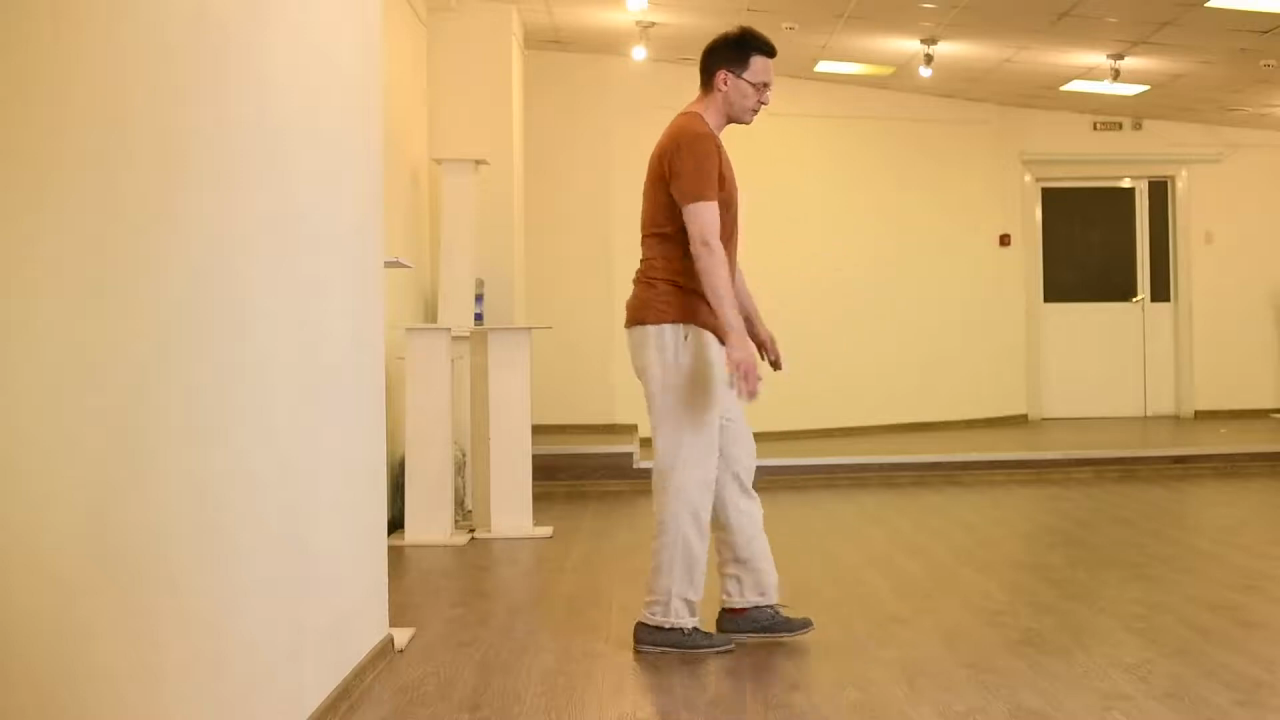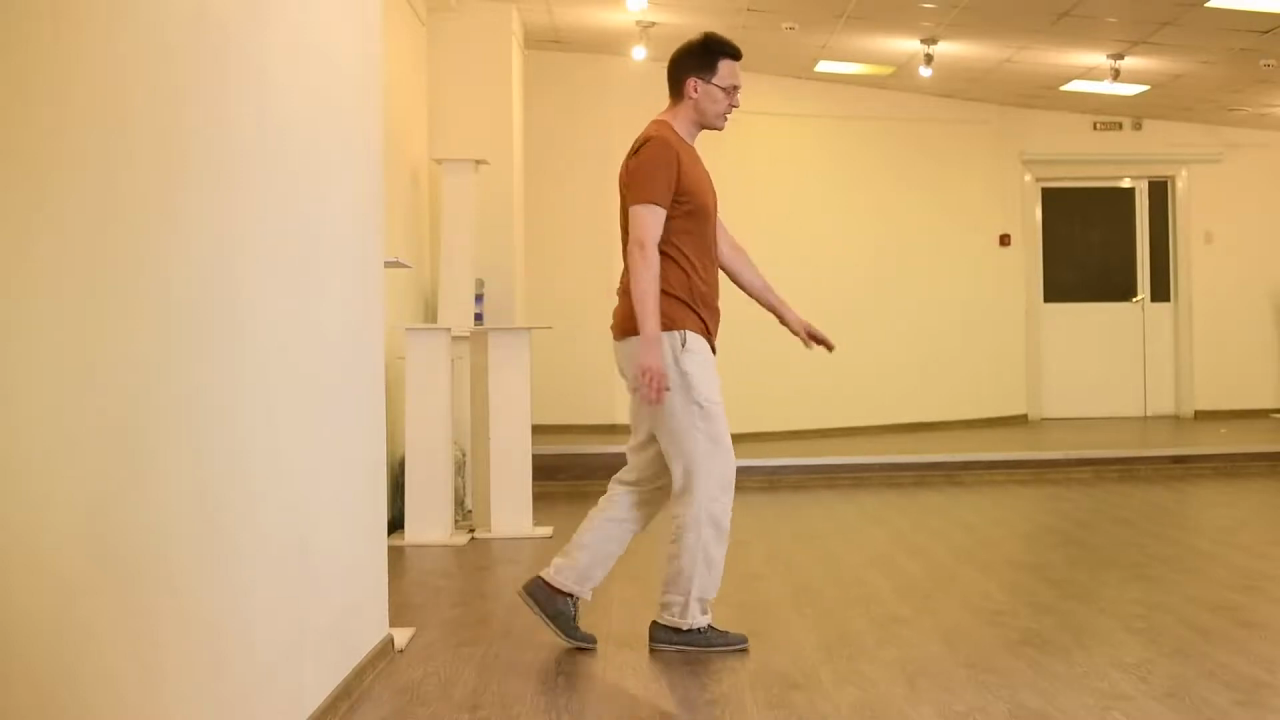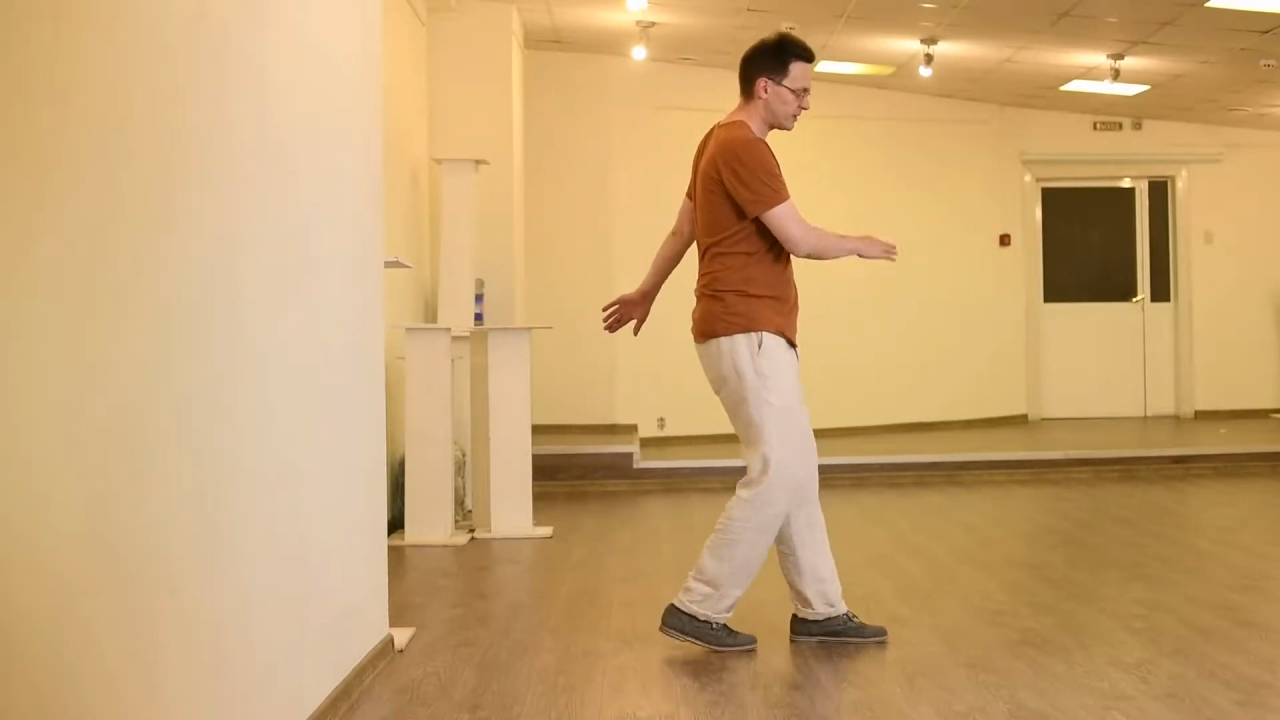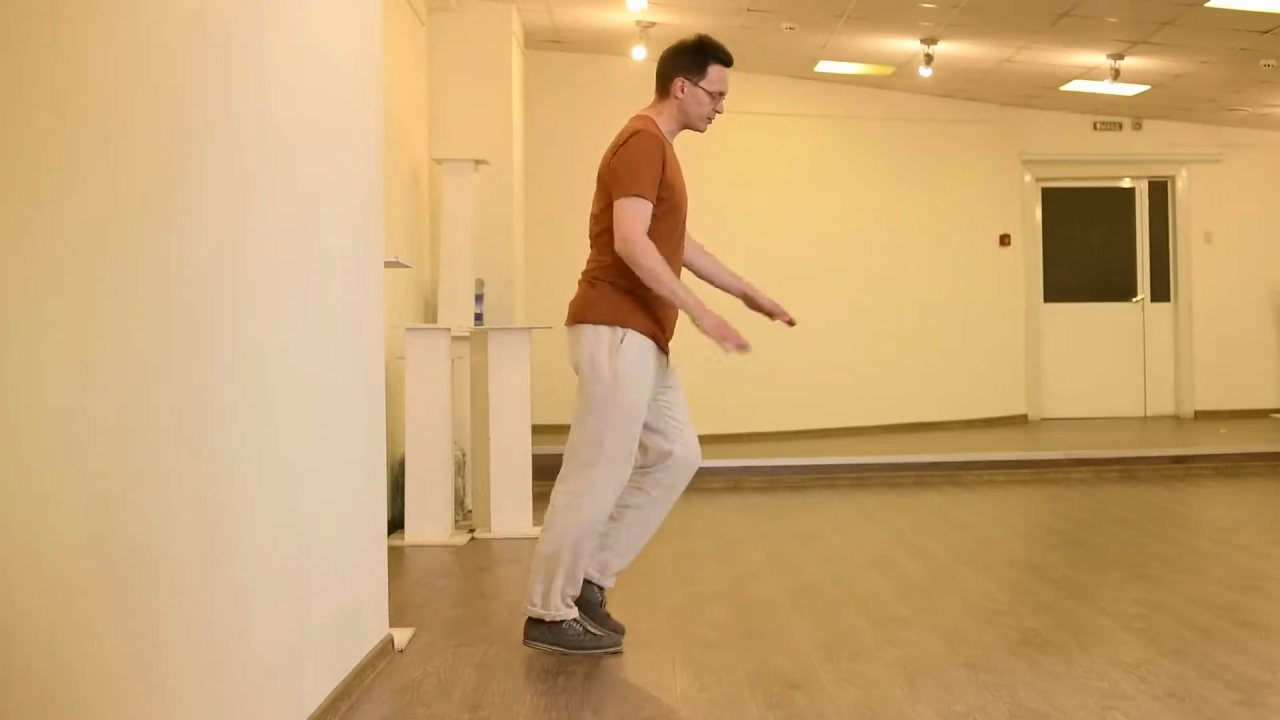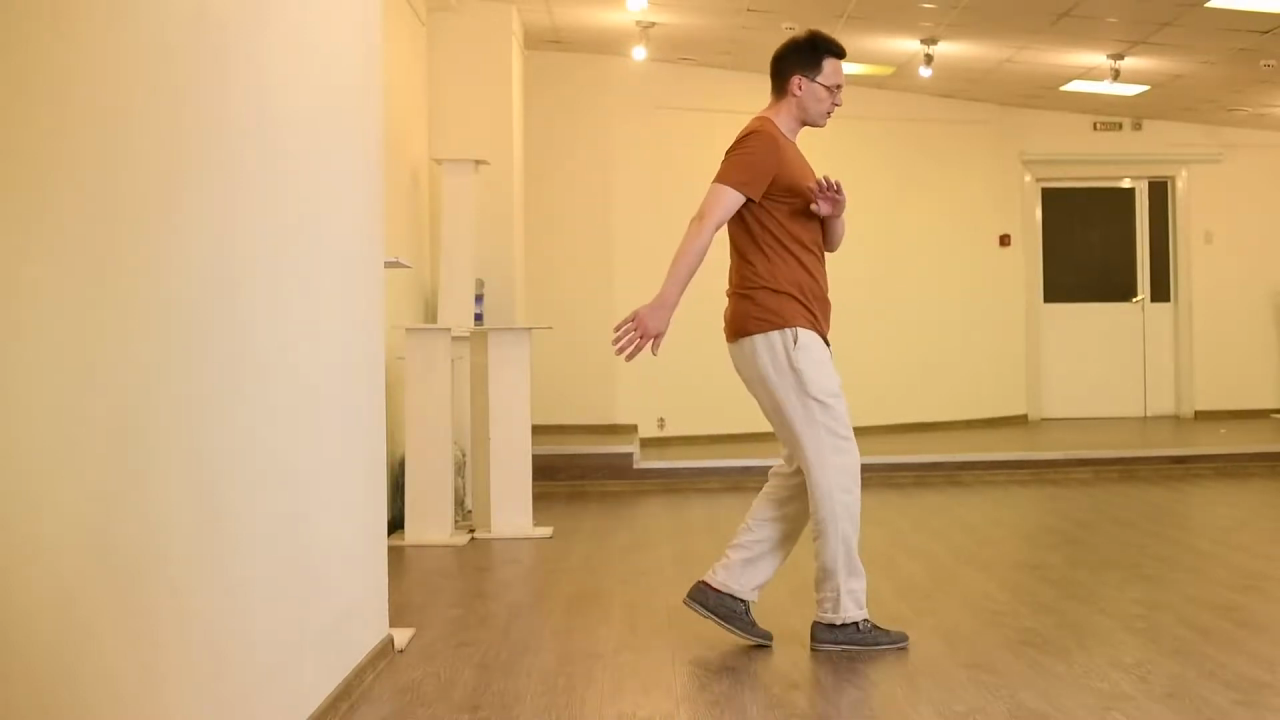
dt=1s
person 1, frame 1
left shoulder: (698, 139)
right shoulder: (694, 140)
left elbow: (720, 247)
right elbow: (706, 245)
left wrist: (753, 323)
right wrist: (735, 334)
left hip: (693, 332)
right hip: (676, 330)
left knee: (733, 464)
right knee: (692, 473)
left ankle: (747, 602)
right ankle: (666, 620)
person 1, frame 2
left shoulder: (683, 153)
right shoulder: (658, 147)
left elbow: (721, 247)
right elbow: (643, 249)
left wrist: (786, 314)
right wrist: (648, 339)
left hip: (672, 340)
right hip: (668, 338)
left knee: (647, 476)
right knee: (709, 473)
left ankle: (560, 584)
right ankle: (683, 619)
person 1, frame 3
left shoulder: (723, 141)
right shoulder: (743, 148)
left elbow: (683, 228)
right elbow: (800, 240)
left wrist: (647, 292)
right wrist: (859, 246)
left hip: (749, 334)
right hip: (747, 334)
left knee: (796, 472)
right knee: (776, 474)
left ankle: (820, 608)
right ankle: (698, 608)
person 1, frame 4
left shoulder: (659, 149)
right shoulder: (641, 142)
left elbow: (677, 245)
right elbow: (632, 242)
left wrist: (749, 292)
right wrist: (699, 312)
left hip: (639, 338)
right hip: (617, 332)
left knee: (678, 455)
right knee: (598, 471)
left ankle: (588, 579)
right ankle: (549, 612)
person 1, frame 5
left shoulder: (787, 151)
right shoulder: (761, 142)
left elbow: (826, 242)
right elbow: (707, 220)
left wrist: (832, 211)
right wrist: (664, 304)
left hip: (785, 334)
right hip: (779, 334)
left knee: (804, 470)
right knee: (835, 466)
left ankle: (727, 587)
right ankle: (841, 618)
